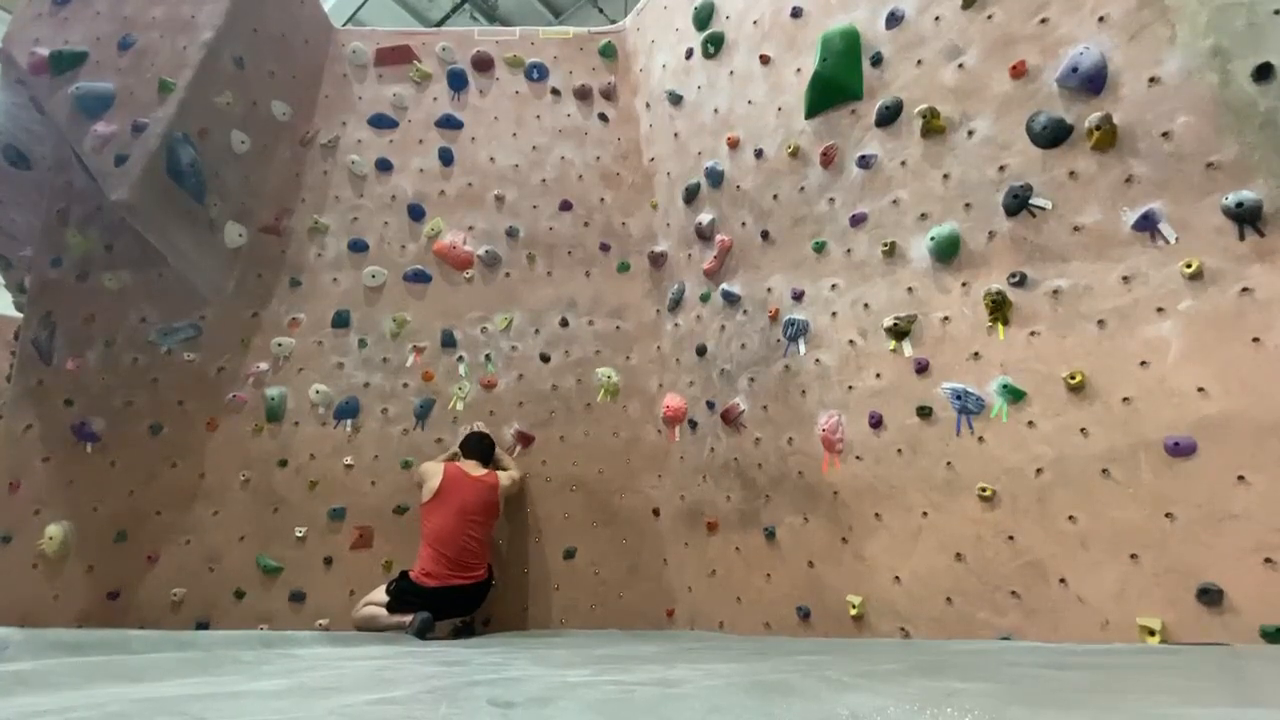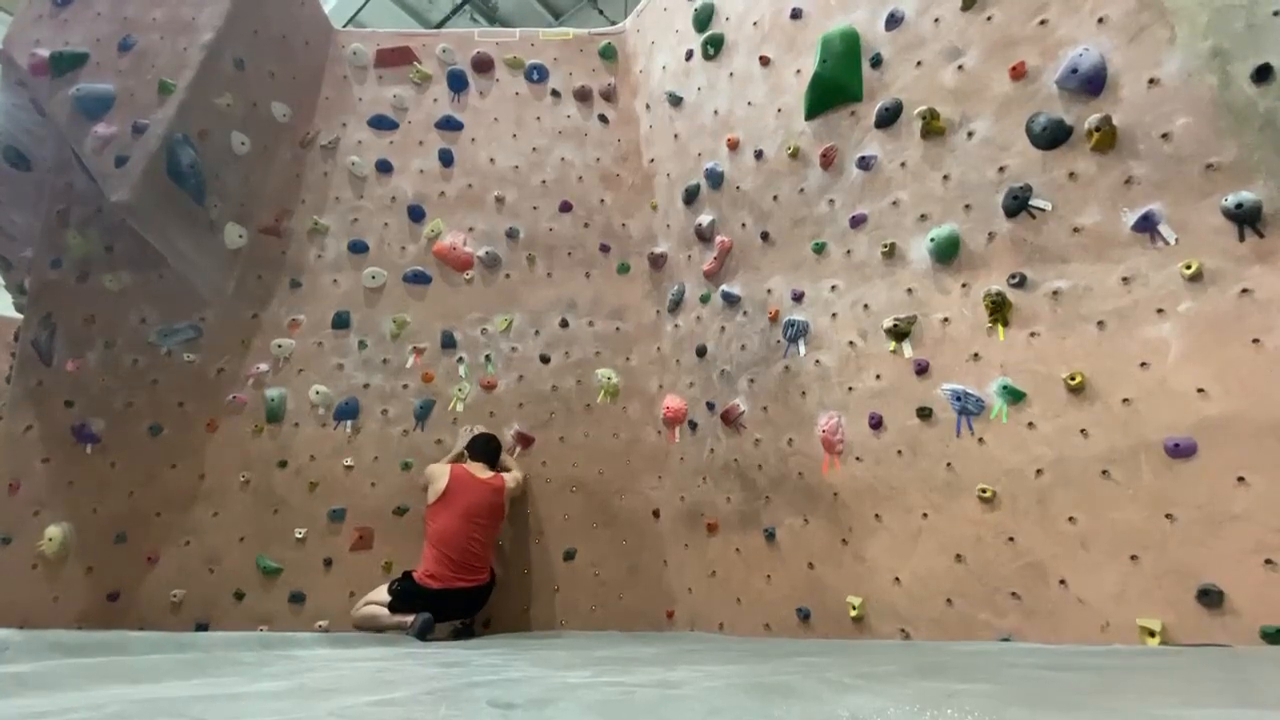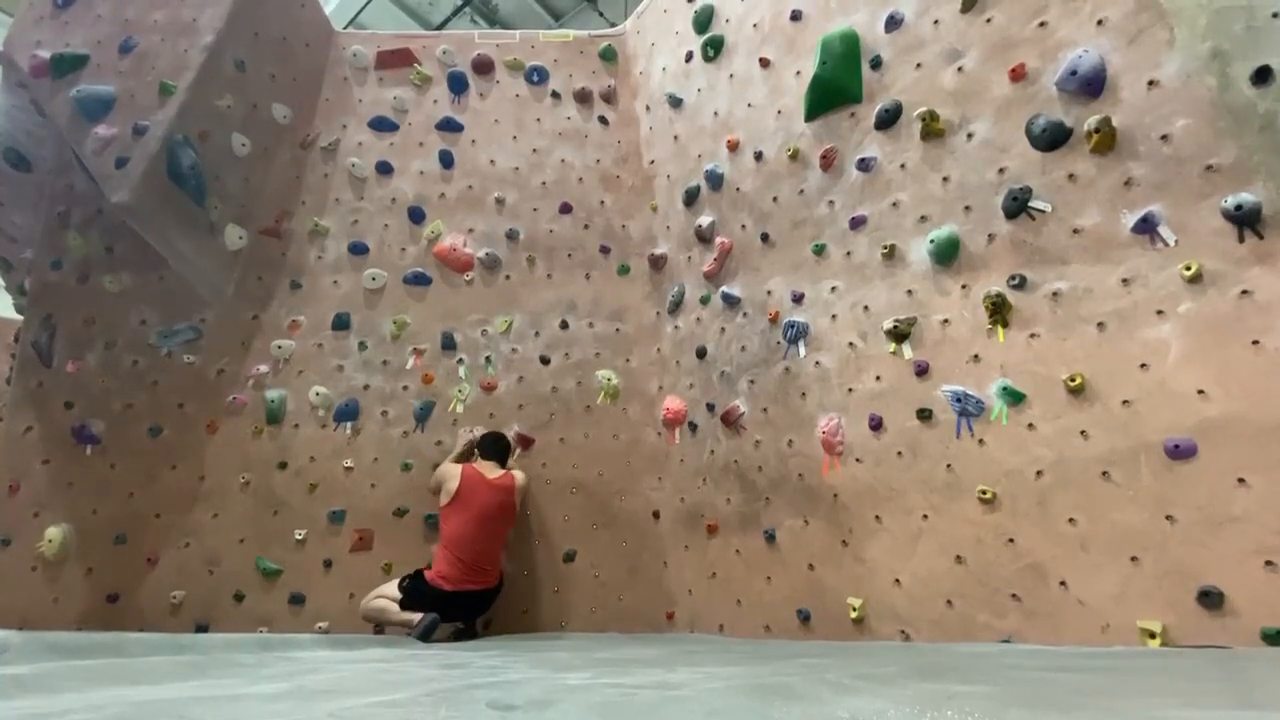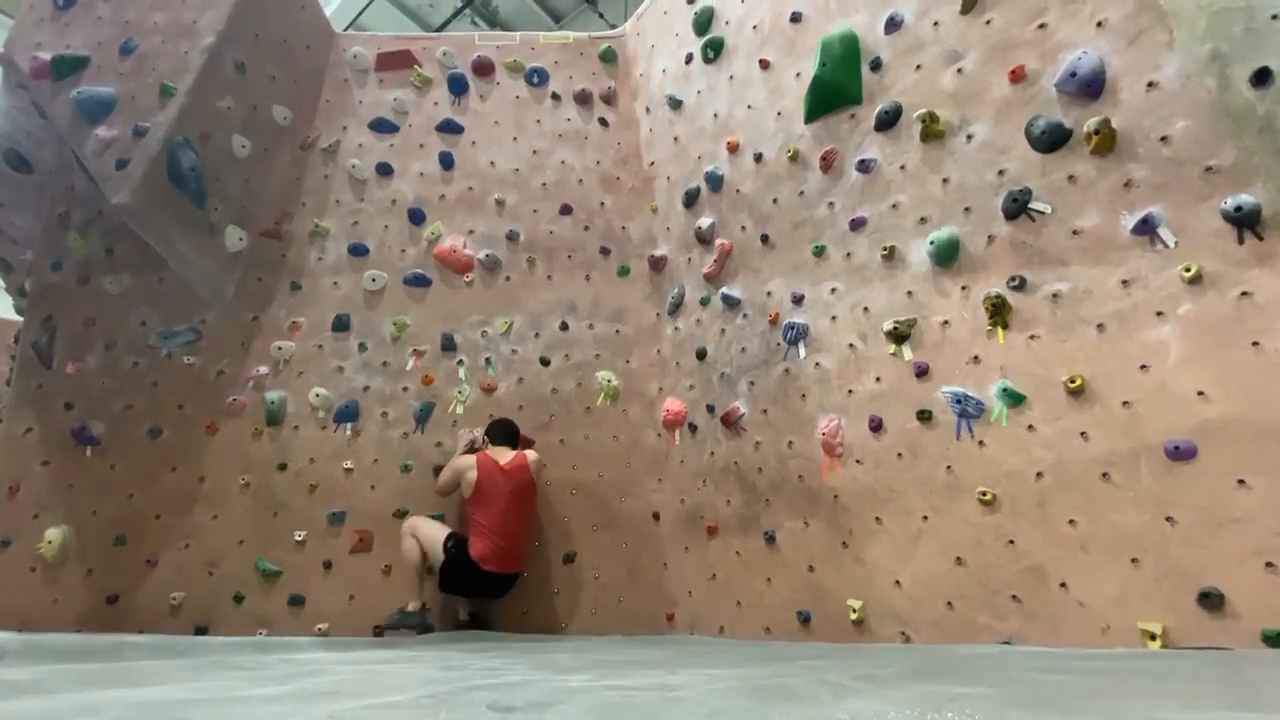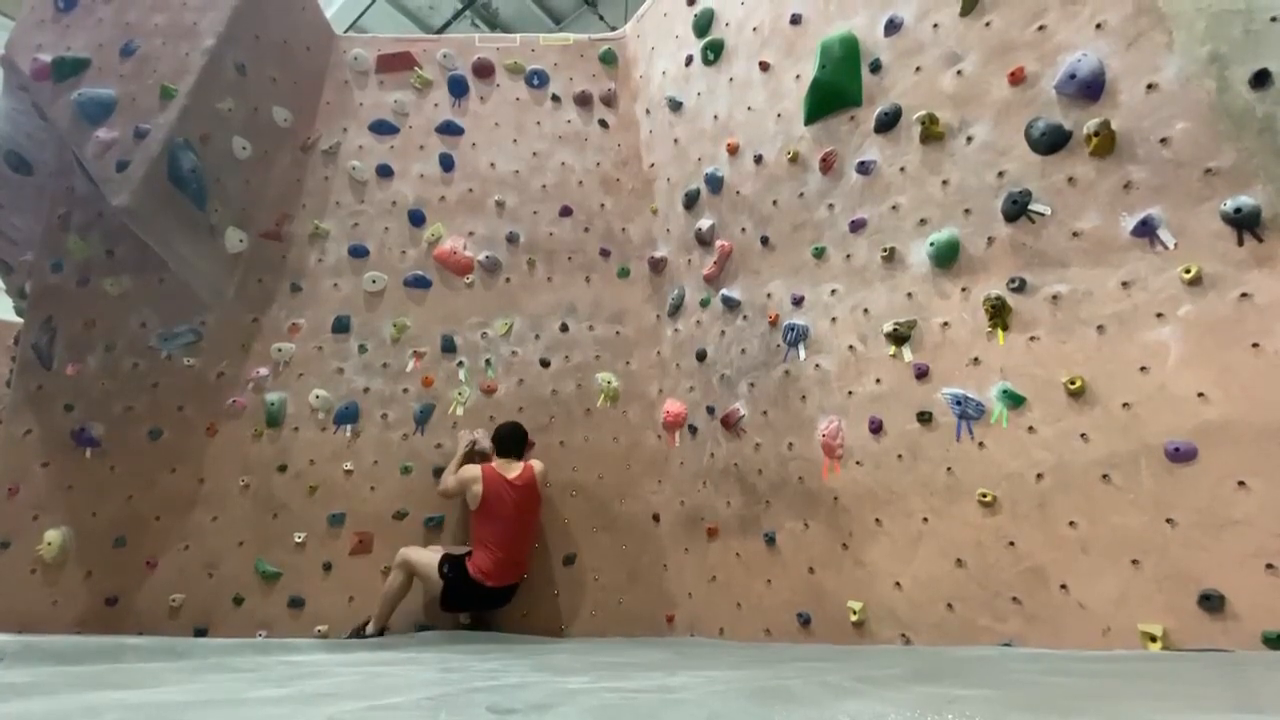
dt=0.4s
person 1, frame 1
left shoulder: (433, 472)
right shoulder: (500, 483)
right elbow: (515, 472)
left wrist: (455, 449)
right wrist: (488, 444)
left hip: (428, 589)
right hip: (474, 593)
left knee: (360, 615)
left ankle: (410, 620)
right ankle: (461, 621)
person 1, frame 2
left shoulder: (439, 473)
right shoulder: (506, 485)
left wrist: (458, 449)
right wrist: (490, 446)
left hip: (431, 591)
right hip: (476, 595)
left knee: (360, 613)
left ankle: (411, 620)
right ankle: (464, 622)
person 1, frame 3
left shoulder: (452, 473)
right shoulder: (517, 483)
left elbow: (434, 487)
left wrist: (459, 449)
right wrist: (496, 445)
left hip: (443, 591)
right hip: (485, 596)
left knee: (368, 606)
left ankle: (418, 618)
right ankle: (467, 623)
person 1, frame 4
left shoulder: (468, 463)
right shoulder: (532, 460)
left elbow: (441, 488)
left hip: (474, 569)
right hip: (506, 580)
left knee: (413, 525)
left ankle: (414, 608)
right ankle: (475, 616)
person 1, frame 5
left shoulder: (473, 474)
right shoulder: (537, 471)
left elbow: (444, 488)
left wrist: (461, 451)
right wrist: (485, 454)
left hip: (478, 585)
right hip: (508, 588)
left knee: (405, 557)
right knee: (434, 553)
left ankle: (372, 630)
right ankle: (469, 622)
